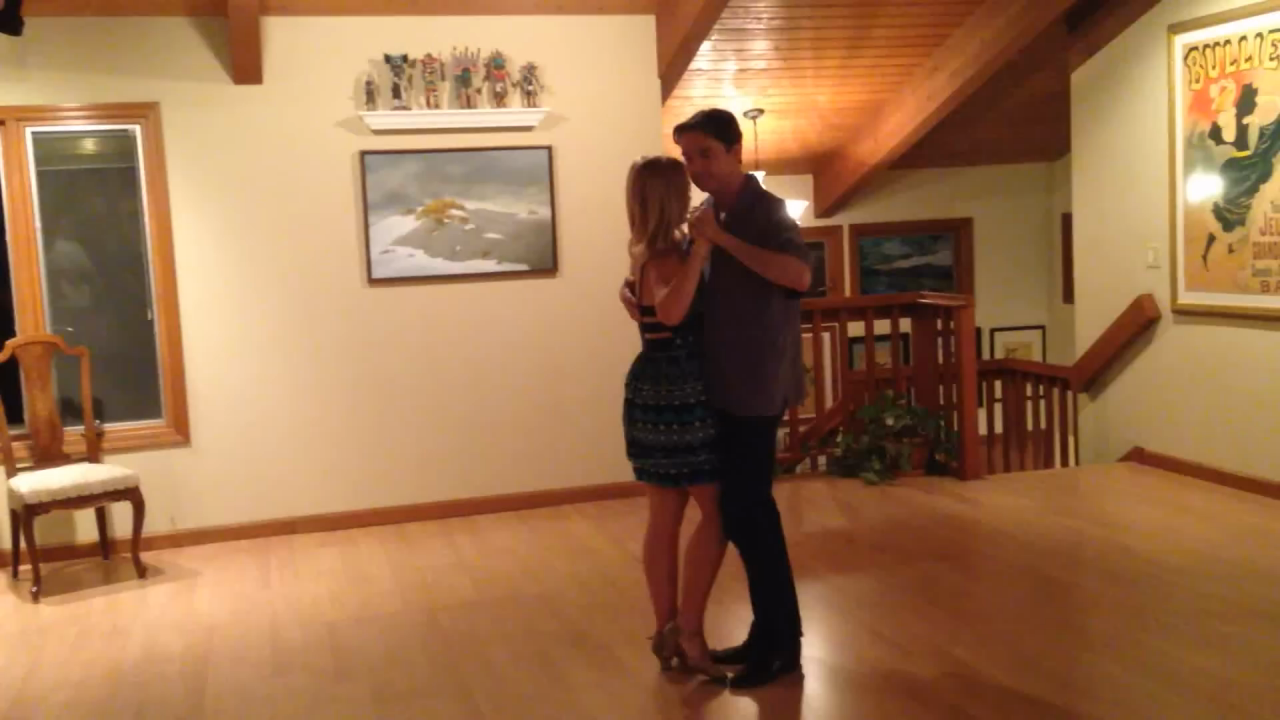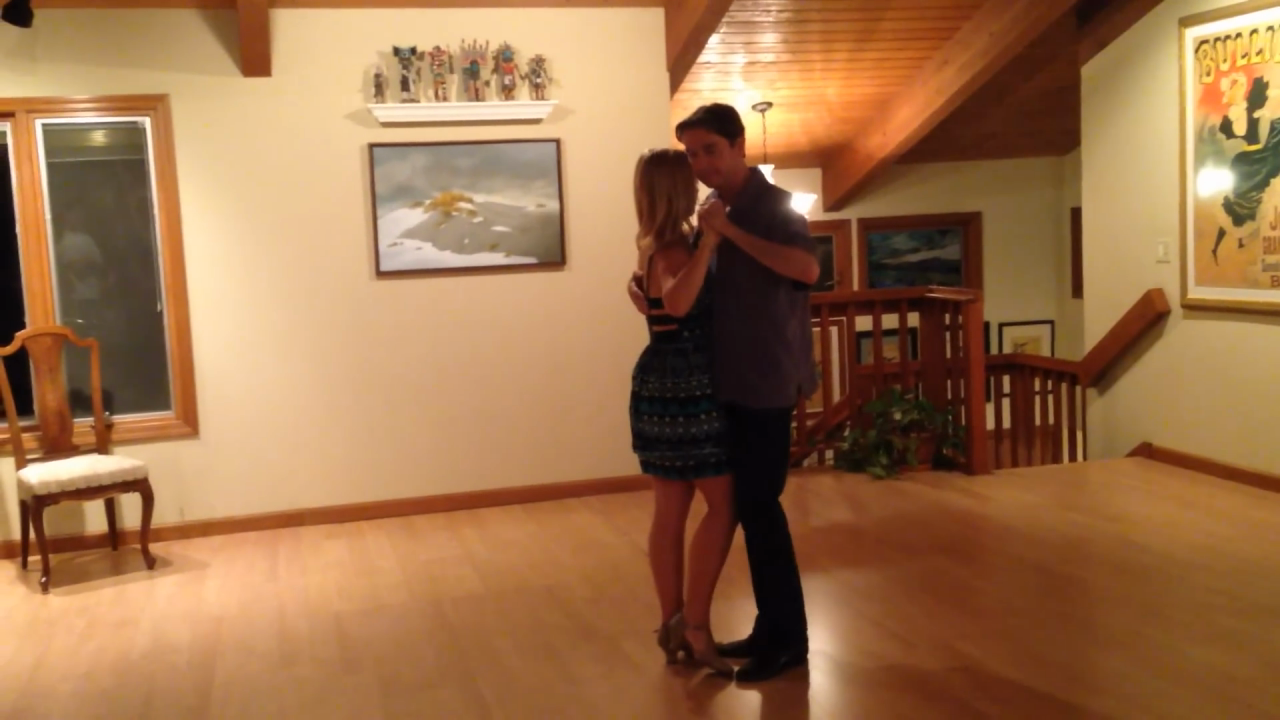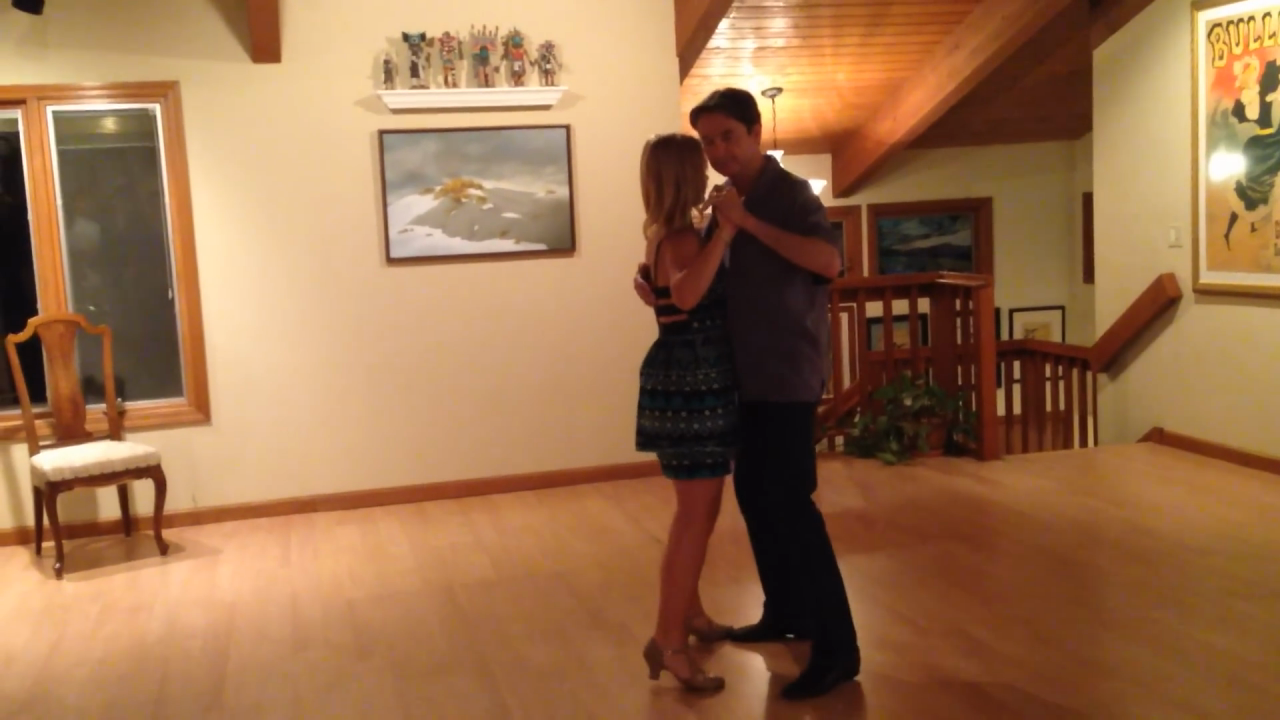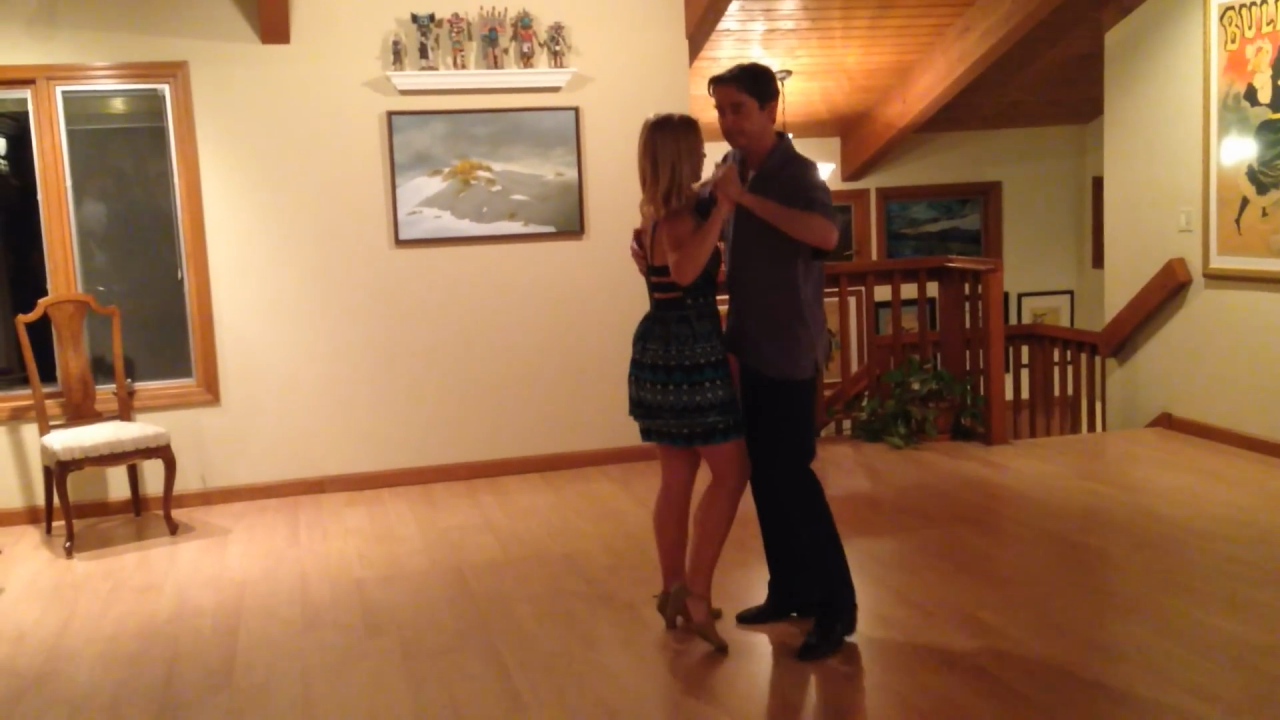
dt=0.7s
person 1, frame 1
left shoulder: (766, 211)
right shoulder: (706, 213)
left elbow: (799, 276)
left wrist: (722, 238)
right wrist: (633, 288)
left hip: (755, 385)
right hip: (724, 384)
left knee: (744, 510)
right knee: (745, 508)
left ankle: (782, 643)
right ankle: (768, 634)
person 1, frame 2
left shoulder: (773, 203)
right shoulder: (713, 209)
left elbow: (807, 268)
left wrist: (730, 231)
right wrist: (640, 283)
left hip: (767, 379)
right hip: (732, 380)
left knee: (758, 504)
right knee: (746, 504)
left ankle: (788, 637)
right ankle: (771, 628)
person 1, frame 3
left shoulder: (790, 193)
right shoulder: (726, 197)
left elbow: (828, 262)
left wrist: (747, 222)
right wrist: (649, 275)
left hip: (789, 375)
right hip: (747, 374)
left knee: (791, 502)
right knee: (753, 493)
left ankle: (836, 647)
right ankle: (787, 610)
person 1, frame 4
left shoulder: (797, 173)
right shoulder: (734, 163)
left elbow: (826, 235)
left wrist: (745, 197)
left hip: (790, 351)
right hip: (752, 347)
left knee: (792, 473)
right knee: (762, 467)
left ankle: (836, 607)
right ankle: (791, 589)
person 2, frame 1
left shoulder: (646, 253)
right shoulder: (666, 257)
right elbow: (671, 311)
right wrist: (699, 252)
left hip: (653, 393)
right hip: (678, 397)
left knee: (665, 518)
right knee: (716, 512)
left ankle: (668, 629)
right ankle: (688, 629)
person 2, frame 2
left shoulder: (653, 246)
right shoulder: (673, 250)
right elbow: (677, 304)
right wrist: (708, 243)
left hip: (660, 387)
right hip: (685, 390)
left knee: (670, 511)
right knee: (723, 505)
left ankle: (674, 624)
right ankle: (693, 622)
person 2, frame 3
left shoulder: (664, 234)
right shoulder: (682, 238)
right elbow: (686, 294)
right wrist: (724, 234)
left hip: (677, 379)
right hip: (691, 384)
left knee: (692, 509)
right knee: (698, 516)
left ankle: (690, 613)
right ankle: (668, 644)
person 2, frame 4
left shoulder: (655, 212)
right shoulder: (679, 218)
right elbow: (683, 272)
right wrist: (720, 212)
left hip: (659, 353)
right hip: (688, 357)
left knee: (676, 478)
right knee: (731, 473)
left ankle: (675, 591)
right ankle: (694, 590)
